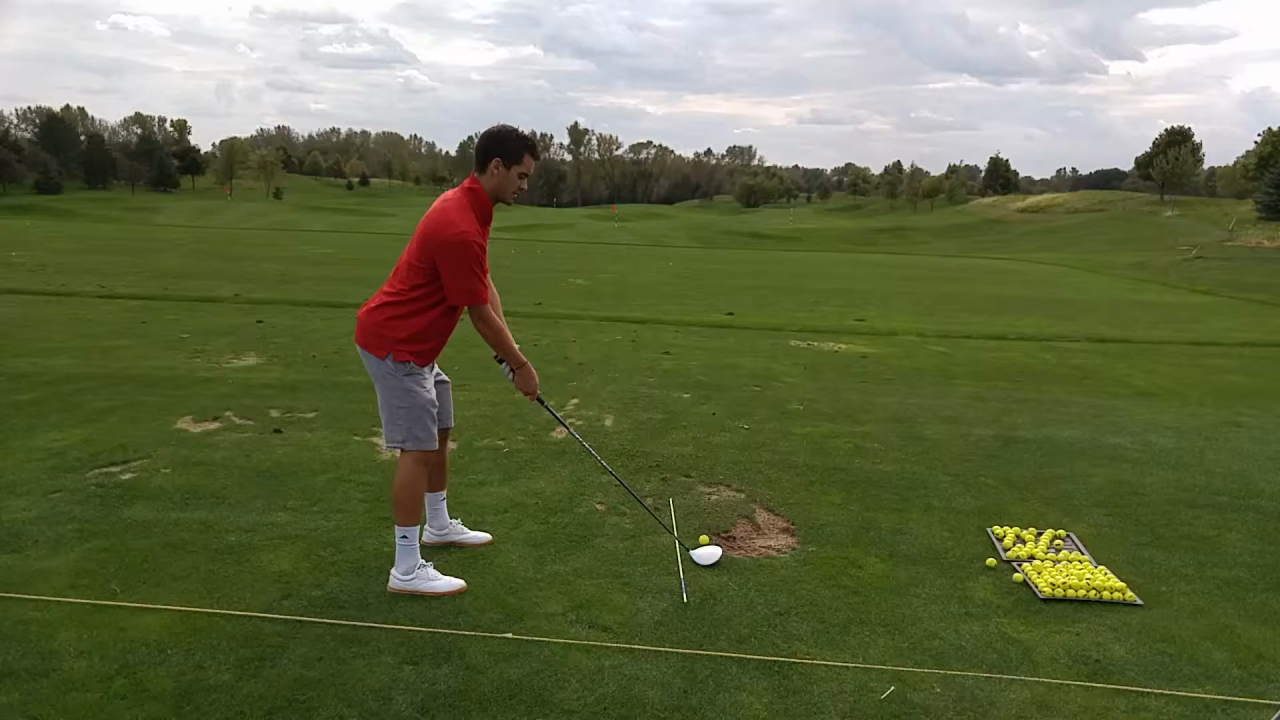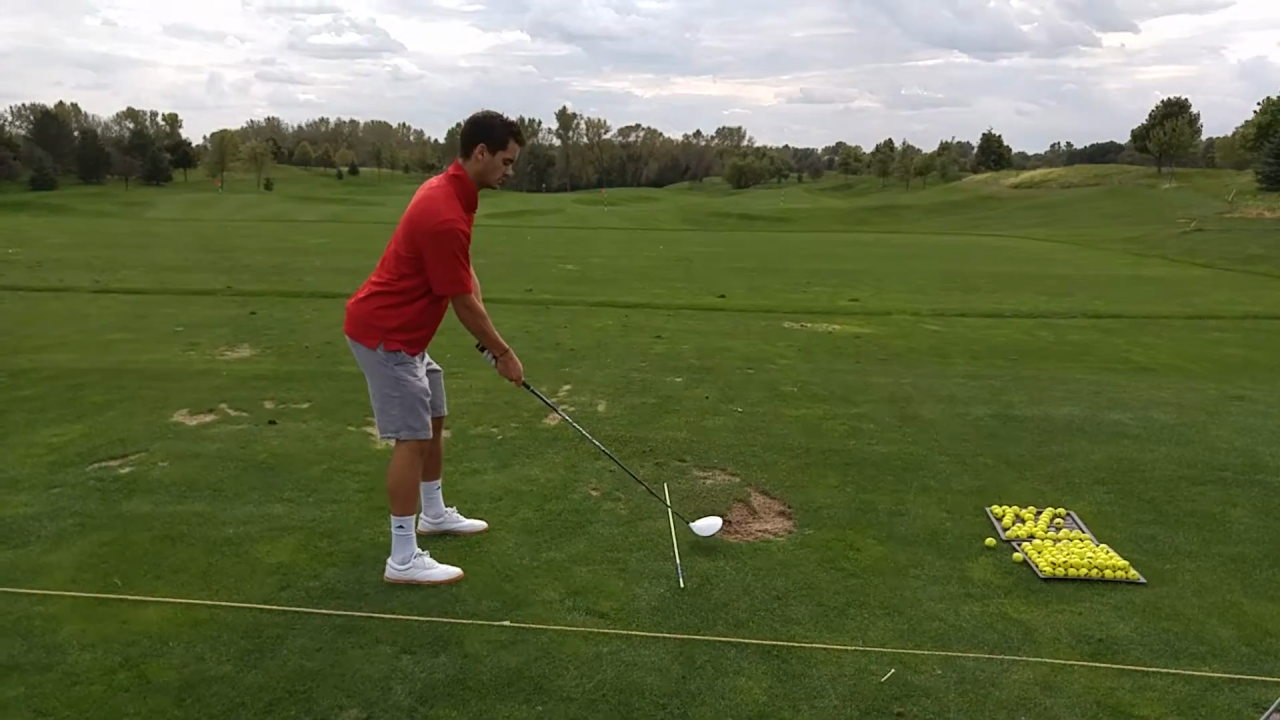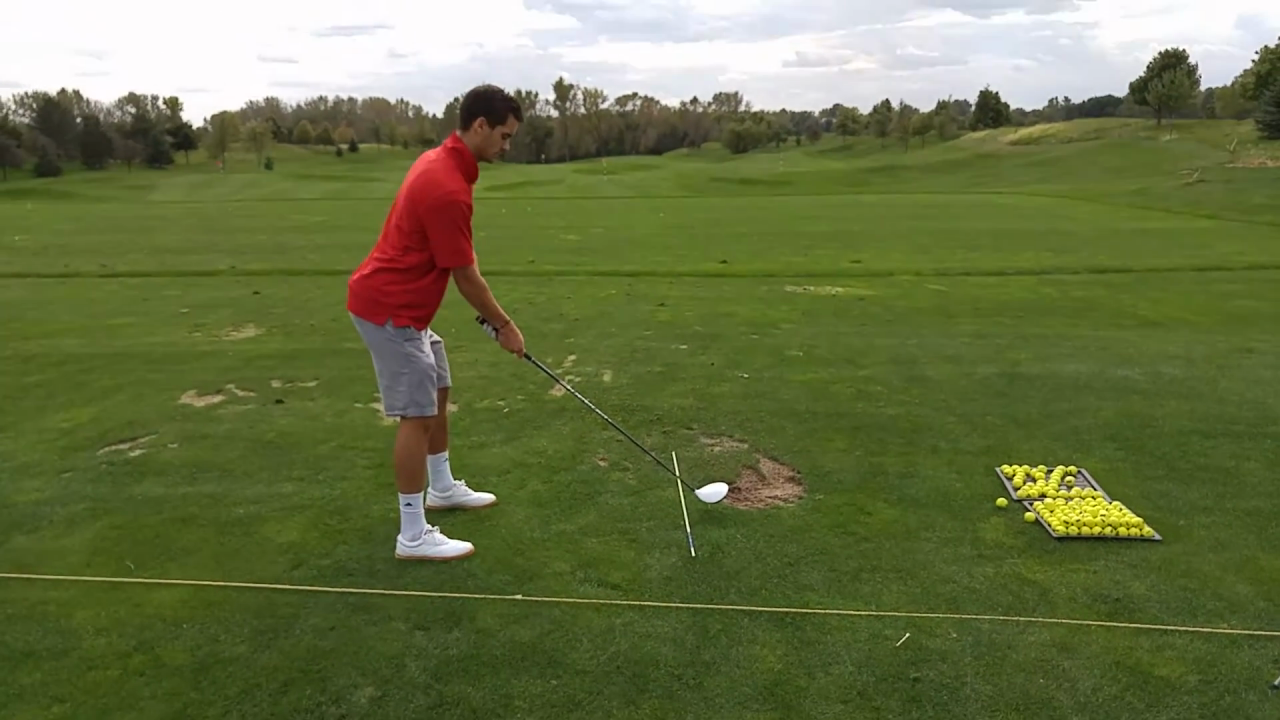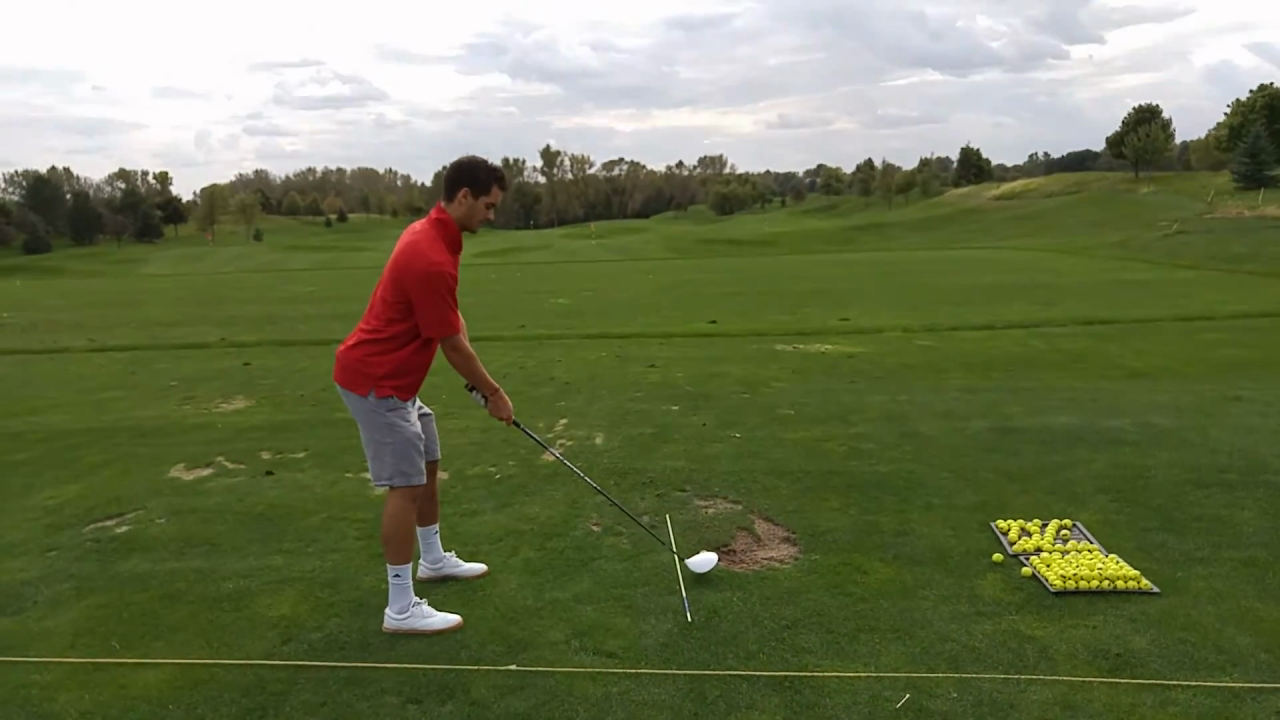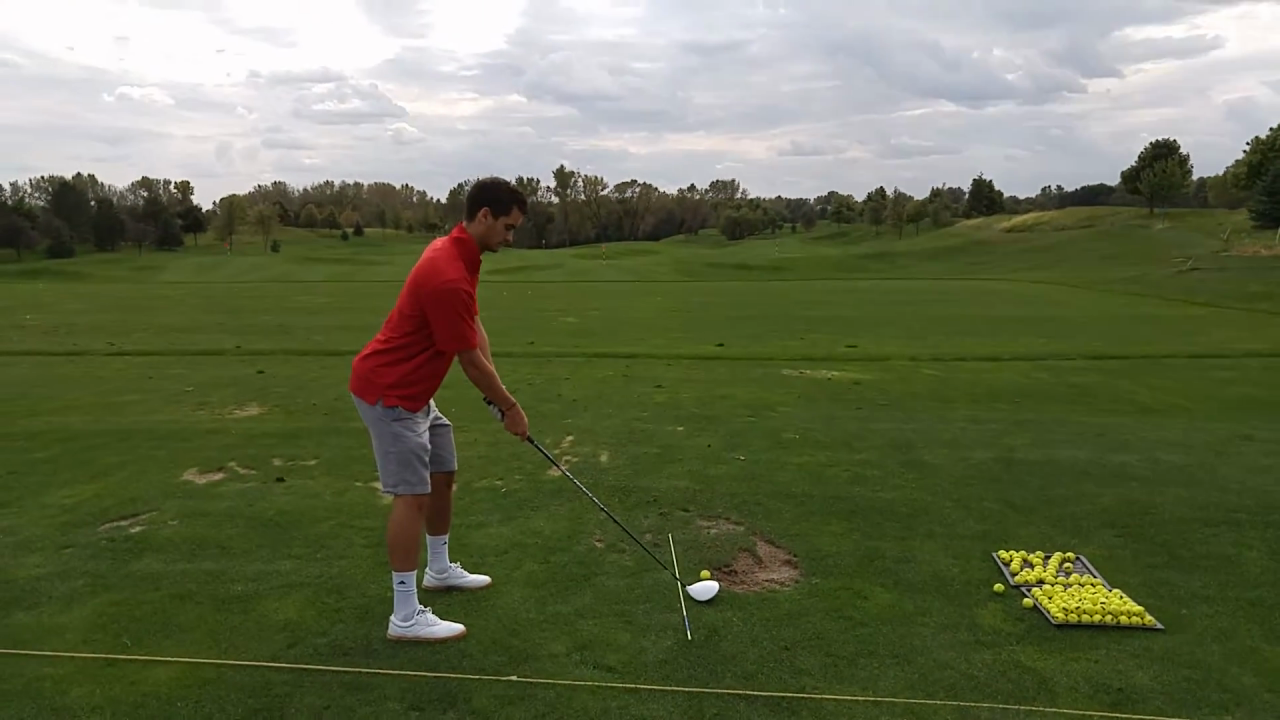
dt=0.7s
person 1, frame 1
left shoulder: (469, 204)
right shoulder: (459, 228)
left elbow: (485, 285)
right elbow: (480, 314)
left wrist: (509, 349)
right wrist: (521, 366)
left hip: (411, 339)
right hip: (393, 343)
left knee: (438, 434)
right knee: (416, 448)
left ankle: (439, 526)
right ankle: (407, 570)
person 1, frame 2
left shoulder: (449, 189)
right shoulder: (444, 216)
left elbow: (466, 274)
right elbow: (463, 302)
left wrist: (491, 339)
right wrist: (502, 353)
left hip: (400, 330)
right hip: (384, 334)
left knee: (432, 422)
right knee: (412, 438)
left ankle: (434, 513)
right ankle: (403, 559)
person 1, frame 3
left shoulder: (441, 159)
right shoulder: (447, 188)
left elbow: (463, 254)
right elbow: (464, 275)
left wrist: (489, 312)
right wrist: (504, 325)
left hip: (399, 303)
right hip: (390, 309)
left knee: (437, 394)
right knee: (415, 414)
left ankle: (442, 487)
right ankle: (413, 536)
person 1, frame 4
left shoulder: (431, 232)
right shoulder: (431, 259)
left elbow: (452, 320)
right elbow: (452, 345)
left wrist: (479, 380)
right wrist: (493, 393)
left hip: (391, 376)
right hip: (375, 381)
left knee: (427, 467)
right knee: (405, 486)
left ankle: (434, 559)
right ankle: (401, 608)
person 1, frame 5
left shoulder: (457, 251)
right shoulder: (448, 277)
left elbow: (474, 328)
right elbow: (470, 360)
left wrist: (497, 389)
right wrist: (510, 408)
left hip: (410, 388)
right hip: (388, 392)
left knee: (441, 475)
right knee: (411, 495)
left ankle: (440, 568)
right ankle: (405, 616)
